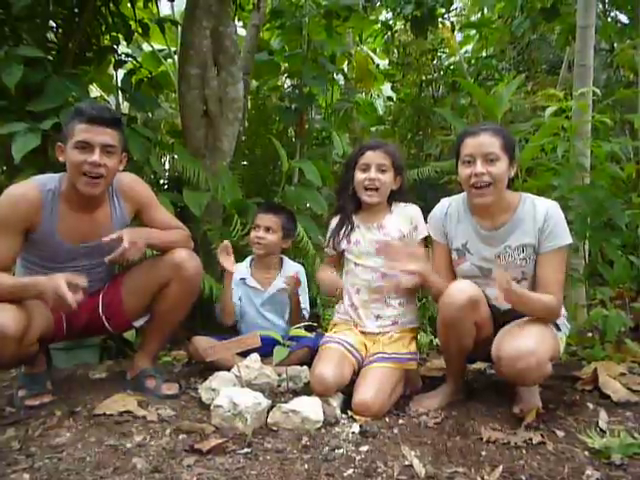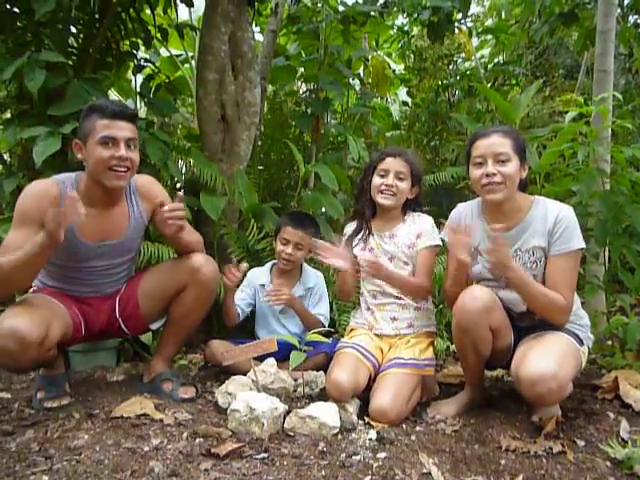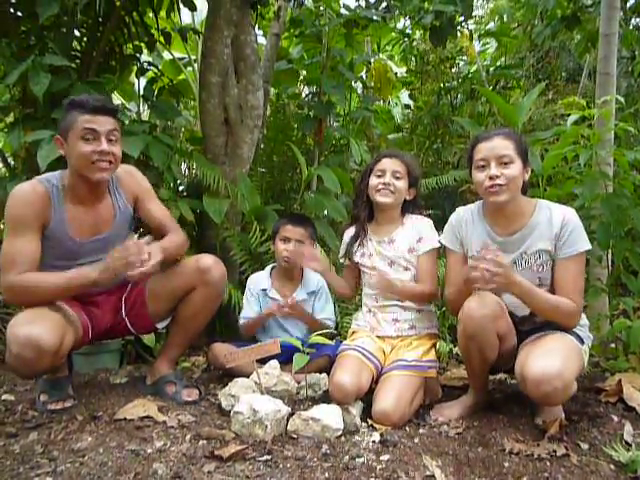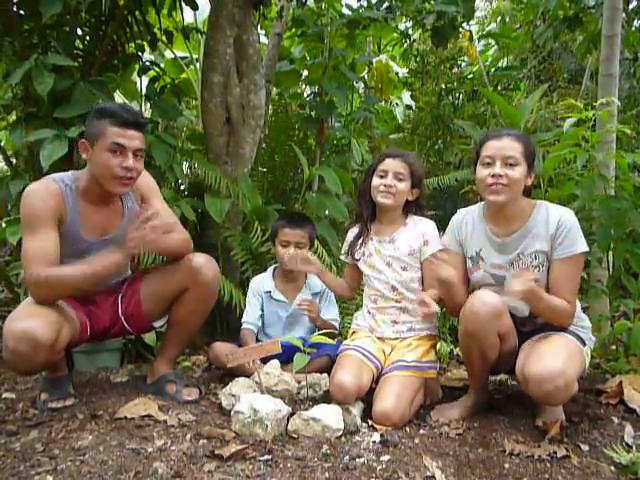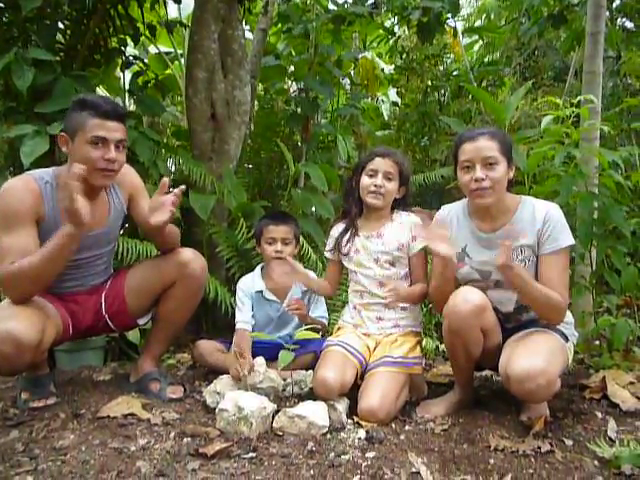
dt=1s
person 1, frame 1
left shoulder: (129, 189)
left elbow: (185, 239)
left wrist: (144, 235)
right wrist: (42, 285)
left hip: (106, 301)
right hip: (42, 306)
left knee: (186, 264)
left ankle: (142, 365)
right ankle: (35, 363)
person 1, frame 2
left shoulder: (146, 189)
right shoulder: (44, 194)
left elbow: (198, 247)
left wrist: (178, 233)
right wrist: (47, 240)
left hip: (123, 301)
right hip: (60, 304)
left knee: (203, 269)
left ankle: (158, 368)
right ankle: (53, 365)
person 1, frame 3
left shoulder: (129, 179)
right shoulder: (31, 196)
left elbow: (178, 239)
left wrist: (155, 254)
right wrist: (98, 272)
left hip: (124, 298)
right hip: (63, 304)
left knee: (210, 270)
right knee: (30, 346)
left ankle: (162, 370)
right ankle: (57, 370)
person 1, frame 4
left shoulder: (139, 183)
right shoulder: (44, 195)
left elbow: (183, 245)
right elbow: (39, 287)
left wrist: (160, 241)
right wrist: (121, 255)
left hip: (123, 298)
right hip: (66, 303)
left knee: (203, 269)
left ankle: (161, 369)
right ankle: (57, 370)
person 1, frame 5
left shoulder: (124, 178)
left elbow: (171, 245)
left wrist: (159, 226)
right wrist: (72, 230)
left hip: (105, 296)
right hip: (47, 302)
left knee: (191, 264)
left ankle: (146, 367)
right ankle: (37, 370)
person 2, frame 1
left shoulder: (544, 213)
right shoulder: (445, 213)
left elbow: (552, 306)
right elbow: (441, 291)
left wrist: (513, 293)
right wrist: (426, 273)
left hip: (532, 319)
right hip: (470, 326)
left knee: (518, 358)
right knee: (461, 295)
left ankle: (525, 383)
right ankle: (453, 384)
person 2, frame 2
left shoulder: (557, 217)
right shoulder: (462, 216)
left elbow: (561, 312)
right elbow: (453, 302)
left wrist: (508, 268)
right wrist: (461, 264)
left hip: (556, 328)
right hip: (494, 331)
left knee: (537, 380)
right knee: (473, 300)
left ankle: (549, 393)
right ankle: (472, 391)
person 2, frame 3
left shoulder: (561, 220)
right shoulder: (462, 221)
left elbow: (571, 315)
right elbow: (454, 305)
left wrist: (513, 282)
right wrist: (469, 278)
left hip: (554, 330)
right hip: (493, 335)
left knee: (543, 380)
right knee: (479, 307)
left ankle: (551, 396)
right ankle: (477, 393)
person 2, frame 4
left shoulder: (559, 221)
right shoulder: (463, 222)
left elbow: (565, 314)
right elbow: (455, 306)
left wrist: (531, 294)
right wrist: (449, 283)
left hip: (555, 330)
right hip: (494, 336)
left knee: (545, 380)
right knee: (482, 304)
left ankle: (551, 398)
right ankle: (477, 394)
person 2, frame 5
left shoulder: (545, 216)
right shoulder: (447, 218)
left elbow: (555, 313)
right elbow: (441, 303)
left wrist: (510, 270)
right wrist: (445, 262)
left hip: (539, 327)
right hip: (480, 333)
left knee: (527, 378)
right knee: (467, 302)
left ankle: (537, 392)
right ankle: (462, 391)
person 3, frame 1
left shoulder: (409, 215)
right shoulder: (341, 223)
right elbow: (326, 269)
left wrist: (404, 283)
right wrist: (325, 277)
left hip: (396, 327)
right hip: (349, 323)
left knee: (366, 405)
right knee: (323, 383)
left ankle: (402, 372)
right ankle: (364, 370)
person 3, frame 2
left shoulder: (422, 226)
right shoulder: (355, 230)
left elbow: (423, 289)
right elbow: (348, 293)
left wrist: (384, 273)
right wrist: (344, 269)
left hip: (413, 332)
right hip: (366, 327)
left knee: (384, 411)
right knee: (338, 388)
left ankle: (417, 380)
right ankle: (381, 375)
person 3, frame 3
left shoulder: (421, 227)
right shoulder: (355, 235)
left elbow: (429, 291)
right elbow: (349, 290)
left wrist: (394, 287)
right wrist: (326, 271)
left hip: (413, 334)
right hip: (368, 329)
left knee: (386, 414)
right knee: (342, 390)
left ankle: (418, 382)
right ankle: (379, 378)
person 3, frame 4
left shoulder: (424, 229)
right shoulder: (357, 235)
left elbow: (433, 290)
right elbow: (350, 289)
left wrist: (427, 301)
right wrist: (319, 271)
left hip: (413, 334)
right hip: (368, 330)
left knee: (386, 414)
right knee: (343, 390)
left ankle: (420, 384)
right ankle: (384, 378)
person 3, frame 5
left shoulder: (410, 225)
right shoulder: (342, 231)
left elbow: (422, 288)
right elbow: (330, 287)
left wrist: (405, 294)
right wrist: (302, 277)
left hip: (399, 330)
right hip: (354, 326)
left knee: (373, 411)
right knee: (326, 385)
left ankle: (405, 378)
right ankle: (371, 374)
person 4, frame 1
left shoulder: (295, 271)
right shoulder: (237, 273)
left elbow: (299, 325)
right elbow: (227, 320)
left wrist: (294, 295)
right wrist: (228, 276)
left hip: (285, 345)
left knee: (313, 343)
right knee: (197, 344)
person 4, frame 2
left shoulder: (315, 279)
right shoulder: (255, 276)
left elbow: (319, 330)
right elbow: (231, 321)
left wrist: (295, 304)
right wrist: (229, 290)
left knee: (331, 348)
right knee: (214, 348)
person 4, frame 3
left shoulder: (317, 282)
right shoulder: (256, 281)
left elbow: (327, 332)
right elbow: (246, 332)
left wrist: (303, 316)
right wrist: (268, 314)
left knee: (335, 349)
right knee: (216, 351)
person 4, frame 4
left shoulder: (320, 283)
right shoulder: (259, 283)
left elbow: (333, 332)
right elbow: (249, 327)
left wrist: (318, 320)
left hip: (307, 353)
left knee: (336, 349)
right knee: (217, 350)
person 4, frame 5
right shoulder: (247, 283)
left elbow: (321, 328)
right elbow: (243, 327)
left wrist: (306, 319)
right wrist: (245, 358)
left hip: (294, 349)
right hip: (256, 349)
left knee: (324, 346)
right knee: (201, 349)
